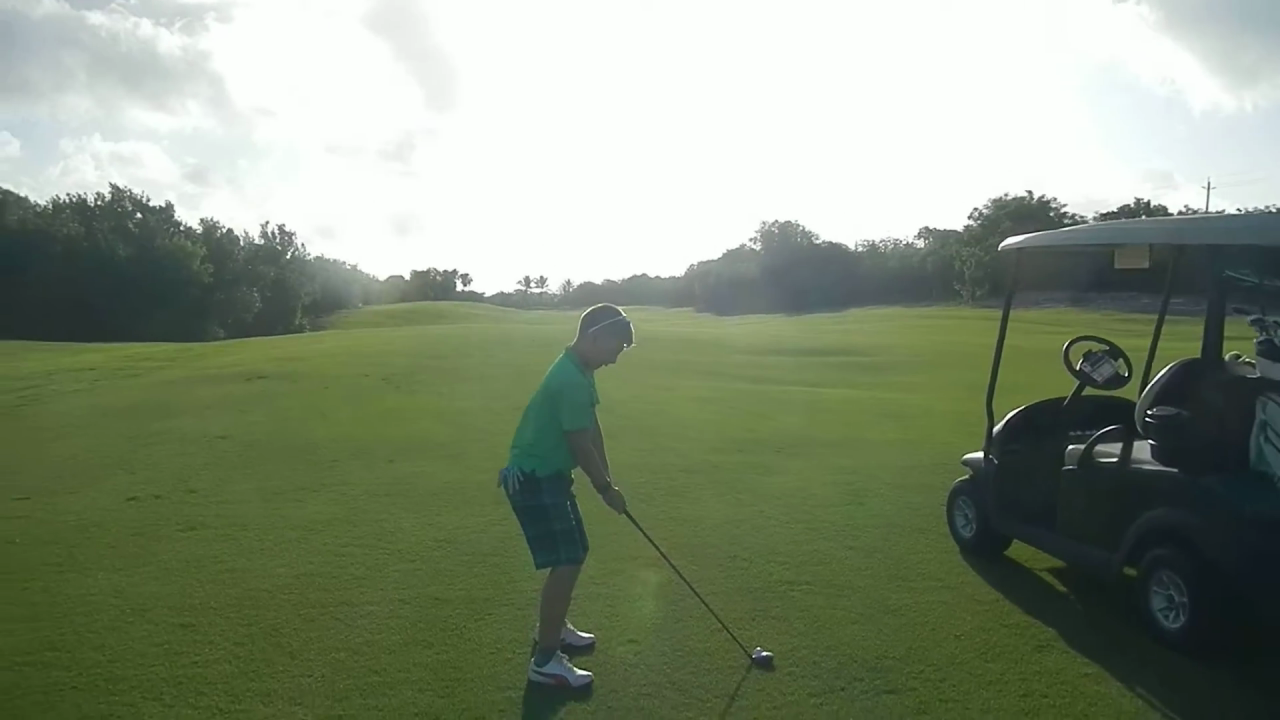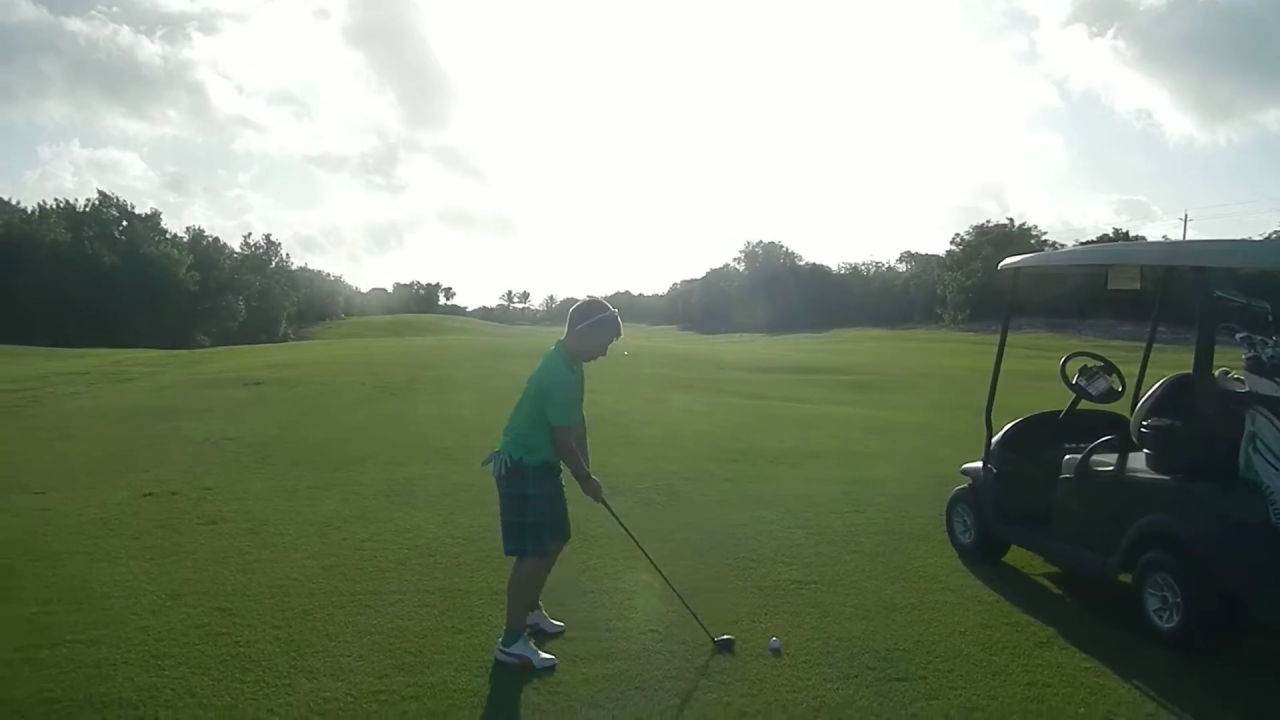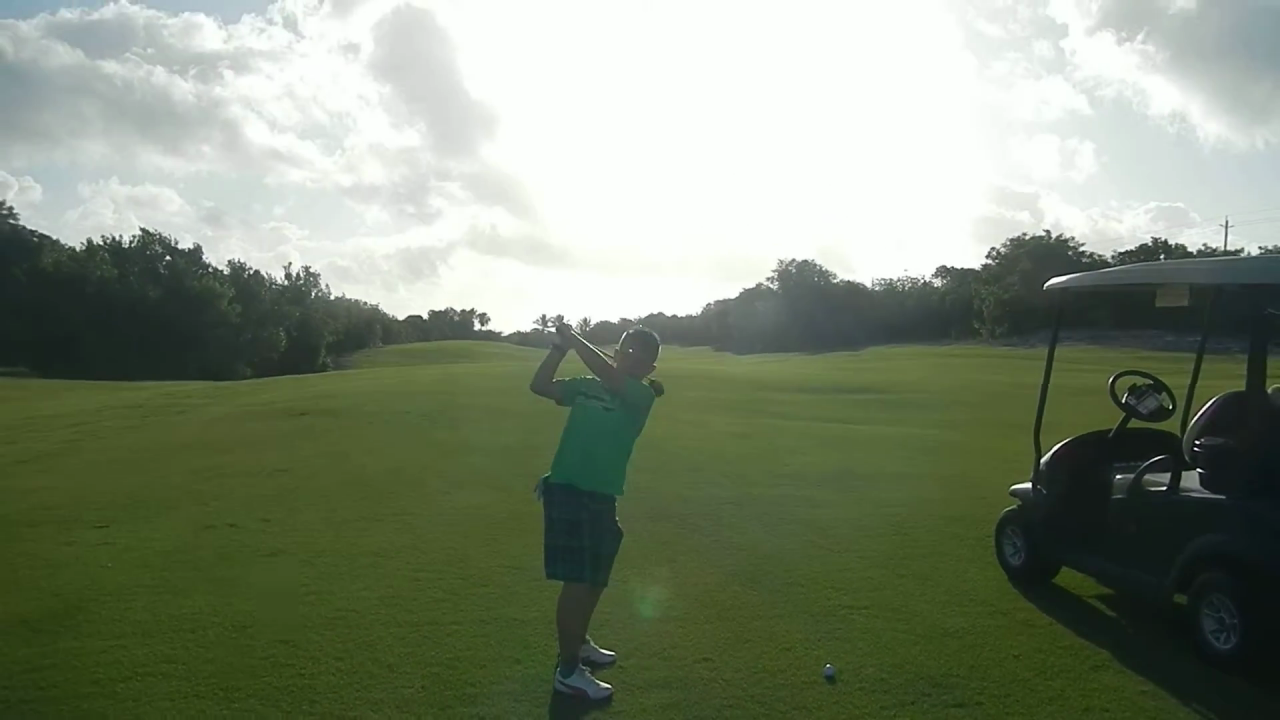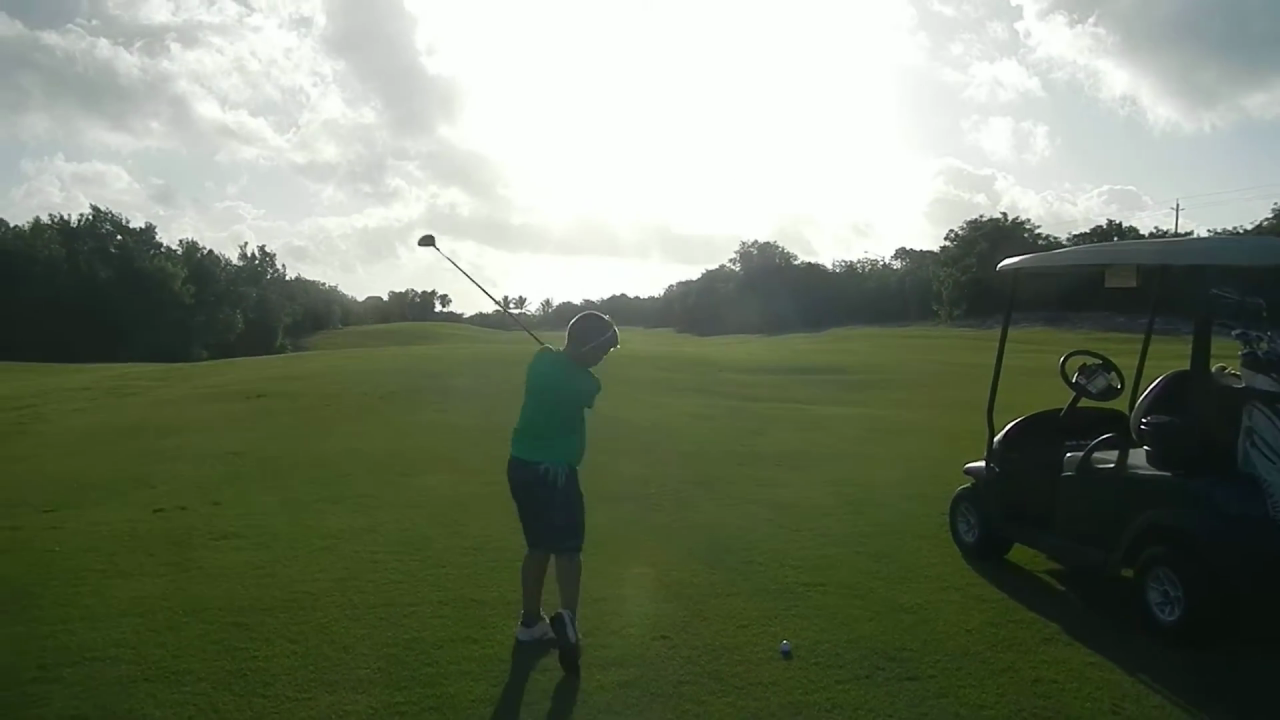
dt=1s
person 1, frame 1
left shoulder: (579, 371)
right shoulder: (569, 380)
left elbow: (592, 428)
right elbow: (579, 443)
left wrist: (607, 479)
right wrist: (605, 488)
left hip: (548, 473)
right hip: (534, 479)
left knee: (573, 554)
right knee: (566, 562)
left ankle: (554, 626)
right ankle: (545, 659)
person 1, frame 2
left shoulder: (568, 365)
right shoulder: (560, 377)
left elbow: (577, 421)
right elbow: (563, 439)
left wrist: (586, 465)
right wrist: (585, 479)
left hip: (539, 464)
right hip: (524, 468)
left knee: (554, 540)
right knee: (532, 553)
left ankle: (531, 611)
right ankle: (512, 641)
person 1, frame 3
left shoulder: (642, 396)
right shoulder: (585, 386)
left elbow: (609, 375)
right elbow: (540, 385)
left wrist: (574, 340)
right wrist: (561, 347)
left hip: (601, 496)
right hip: (566, 490)
left knee: (595, 579)
right knee: (576, 580)
left ankle: (578, 642)
right ankle: (568, 670)
person 1, frame 4
left shoulder: (542, 361)
right shoulder: (582, 382)
left hip: (524, 466)
right hip: (554, 472)
left knee: (539, 546)
right knee: (567, 548)
left ankle: (531, 620)
right ankle: (567, 617)
